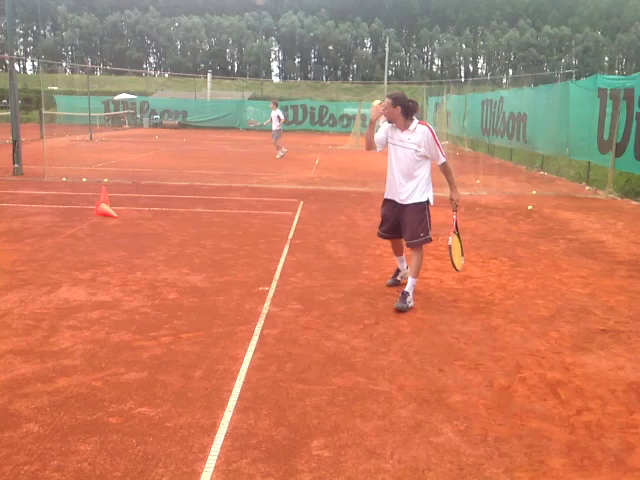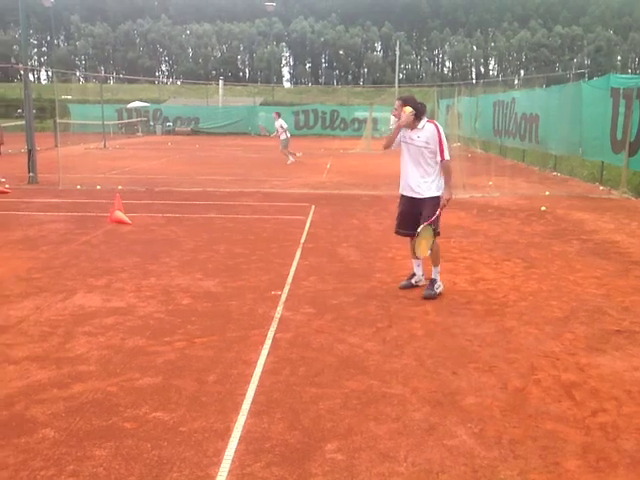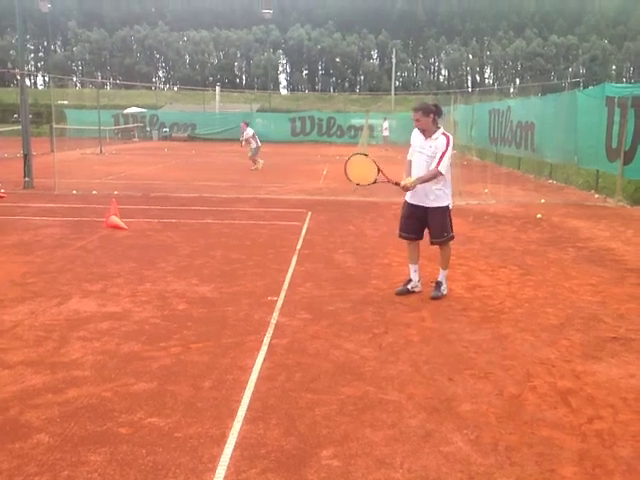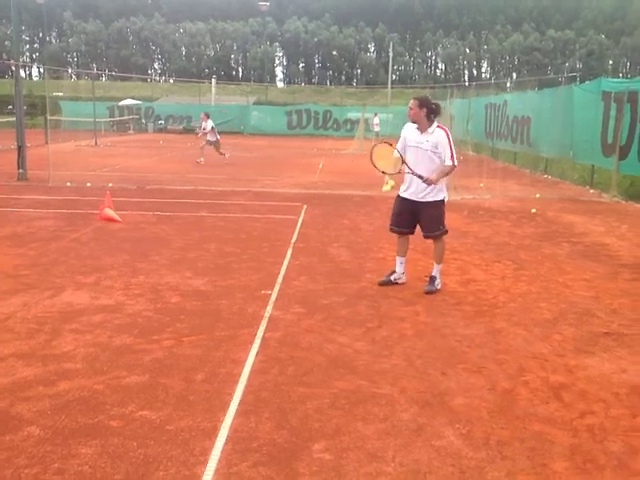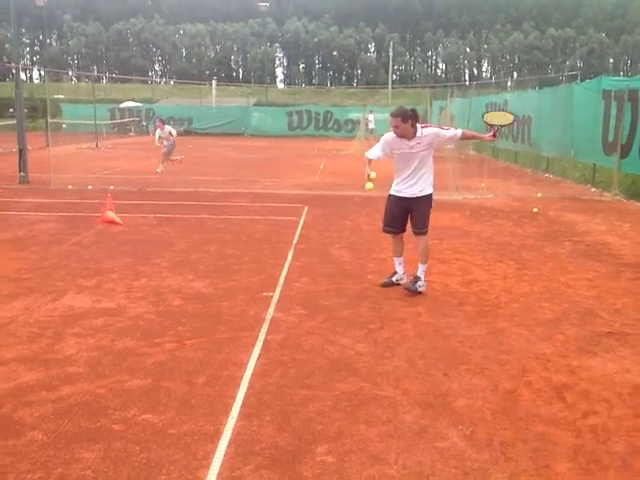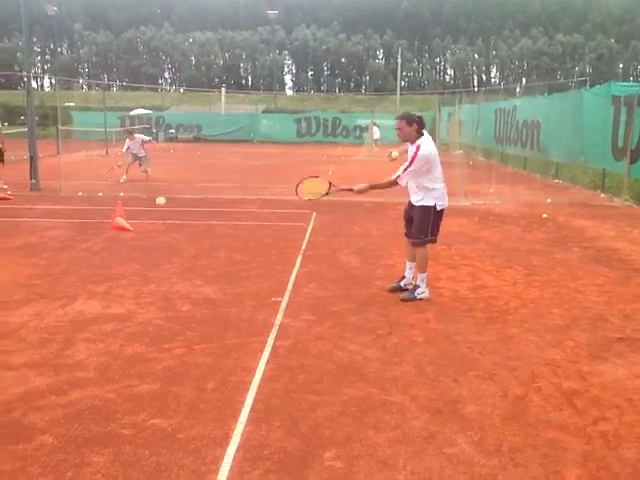
dt=0.4s
person 1, frame 1
left shoulder: (424, 131)
right shoulder: (388, 128)
left elbow: (441, 161)
right elbow: (369, 146)
left wrist: (453, 189)
right wrist: (372, 121)
left hip: (416, 197)
right hip: (393, 194)
left knee: (415, 244)
right knee: (392, 236)
left ankle: (408, 293)
right ankle: (402, 270)
person 1, frame 2
left shoulder: (432, 128)
right shoulder: (401, 127)
left elbow: (445, 160)
right elbow: (386, 146)
left wrist: (448, 189)
right wrist: (399, 125)
left hip: (430, 193)
right hip: (408, 191)
right knee: (411, 235)
left ankle: (435, 279)
right ankle: (418, 275)
person 1, frame 3
left shoulder: (445, 139)
right shoulder: (415, 134)
left elbow: (438, 170)
left wrist: (415, 182)
right wrist: (406, 178)
left hip: (438, 201)
right hip: (414, 199)
left knee: (442, 242)
right knee: (411, 239)
left ankle: (442, 282)
right ankle: (414, 281)
person 1, frame 4
left shoulder: (441, 134)
right shoulder: (408, 130)
left elbow: (452, 163)
right elbow: (398, 155)
left wrist: (438, 175)
left hip: (432, 196)
right hip: (408, 193)
left knee: (436, 236)
right knee: (401, 232)
left ankle: (436, 277)
right ankle: (399, 273)
person 1, frame 5
left shoulder: (430, 134)
right shoulder: (389, 139)
left elbow: (458, 134)
right elbow: (371, 155)
left wrist: (483, 137)
right wrist: (368, 170)
left hip: (421, 192)
right hip: (398, 191)
left knee: (420, 233)
right knee: (395, 233)
left ankle: (420, 278)
right ankle: (399, 274)
person 1, frame 6
left shoulder: (420, 151)
right shoulder: (419, 138)
left elbow: (397, 180)
left wrist: (368, 187)
left hip: (430, 201)
right hip: (418, 198)
left knee: (419, 242)
right knee: (411, 239)
left ankle: (422, 288)
right ankle: (408, 279)
